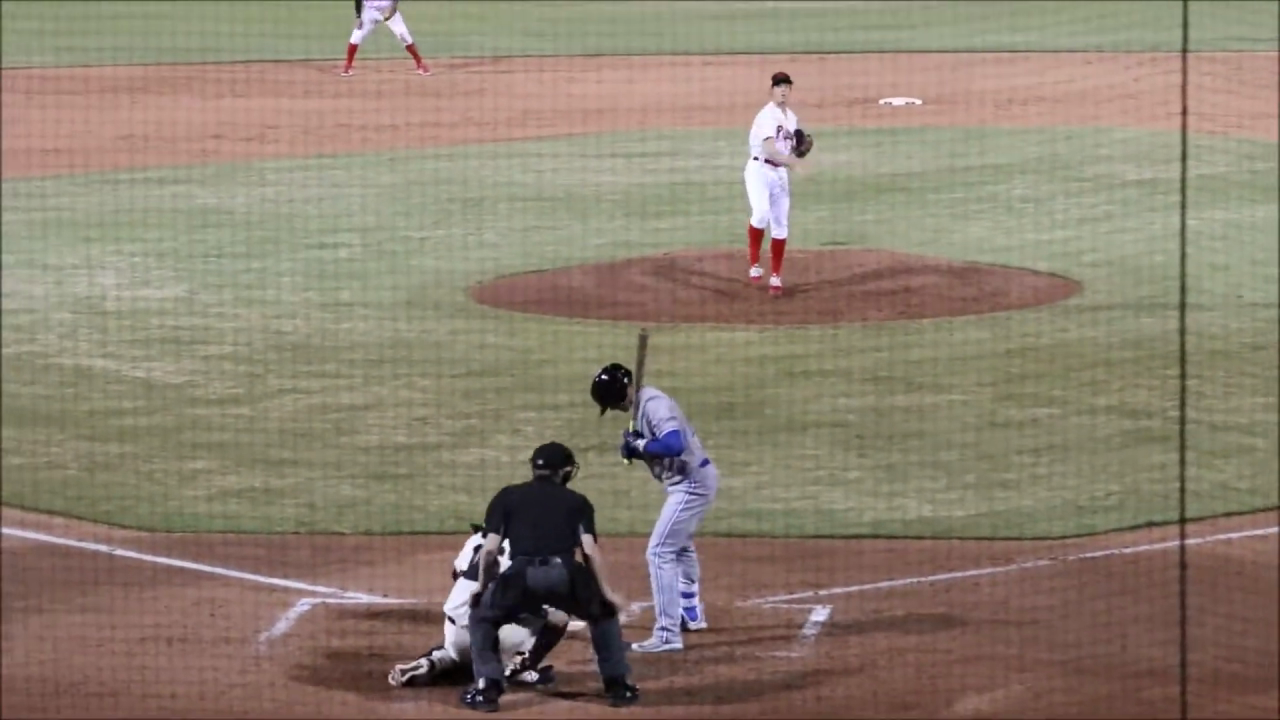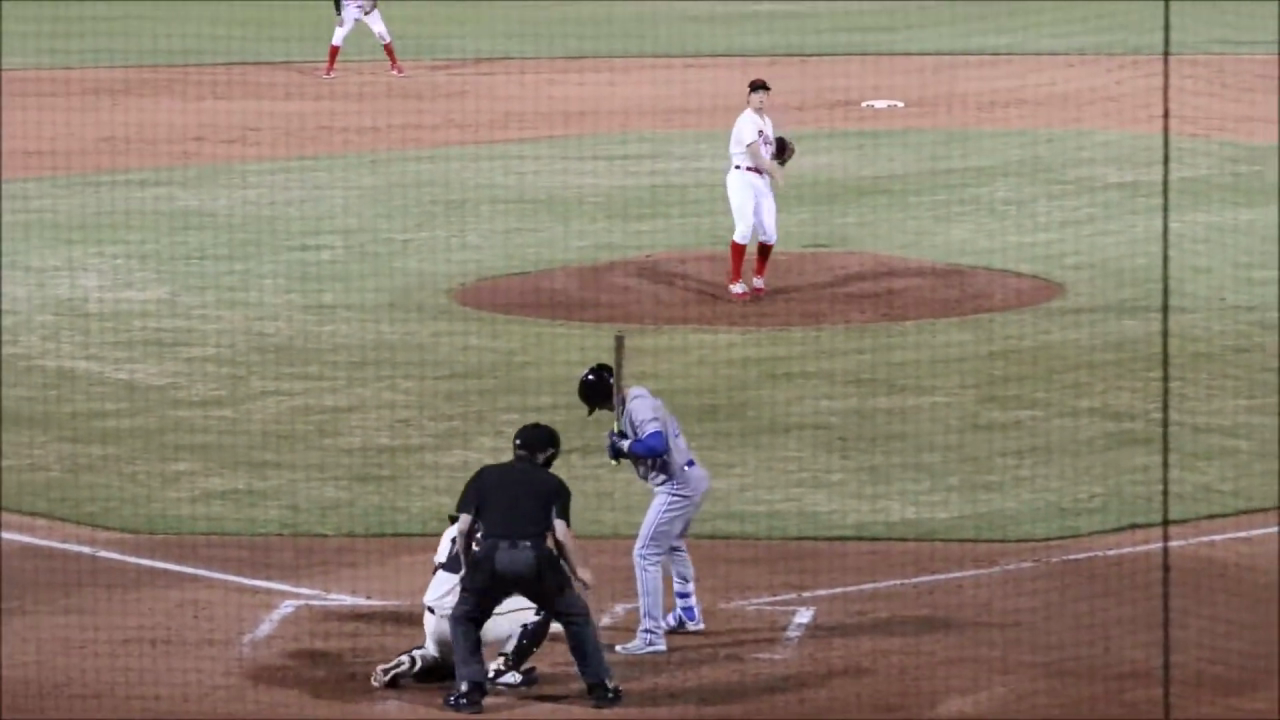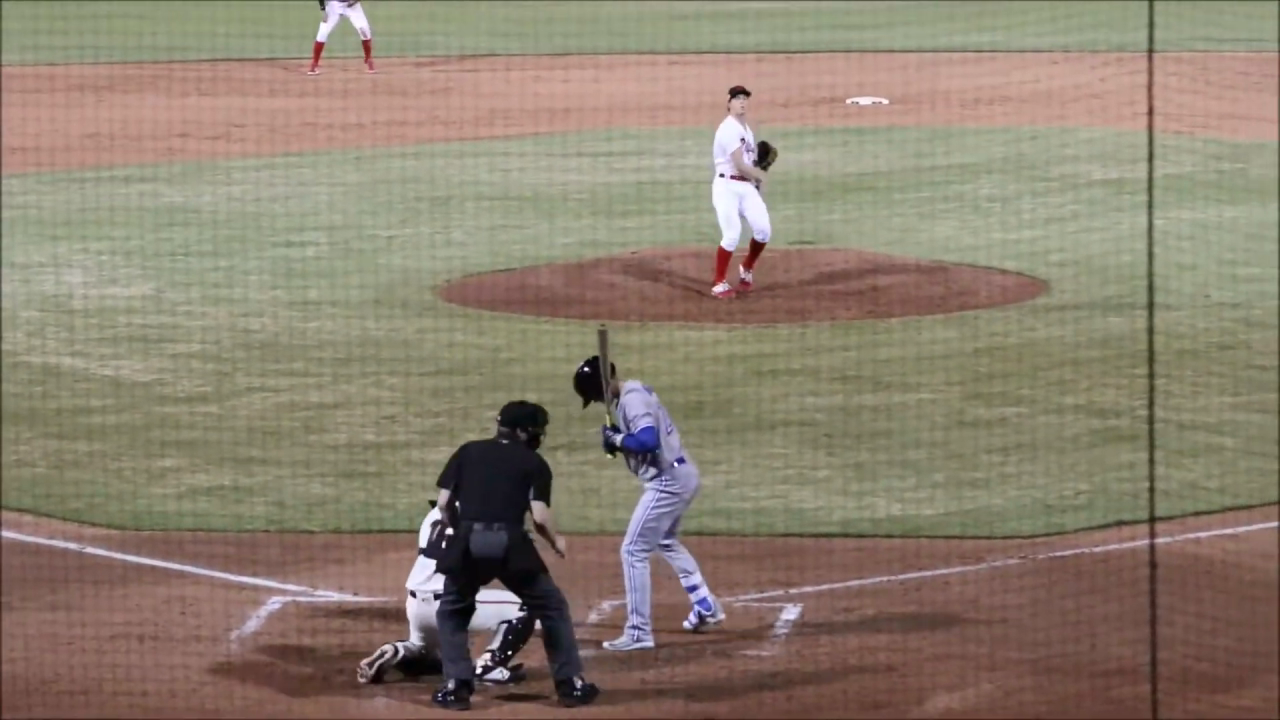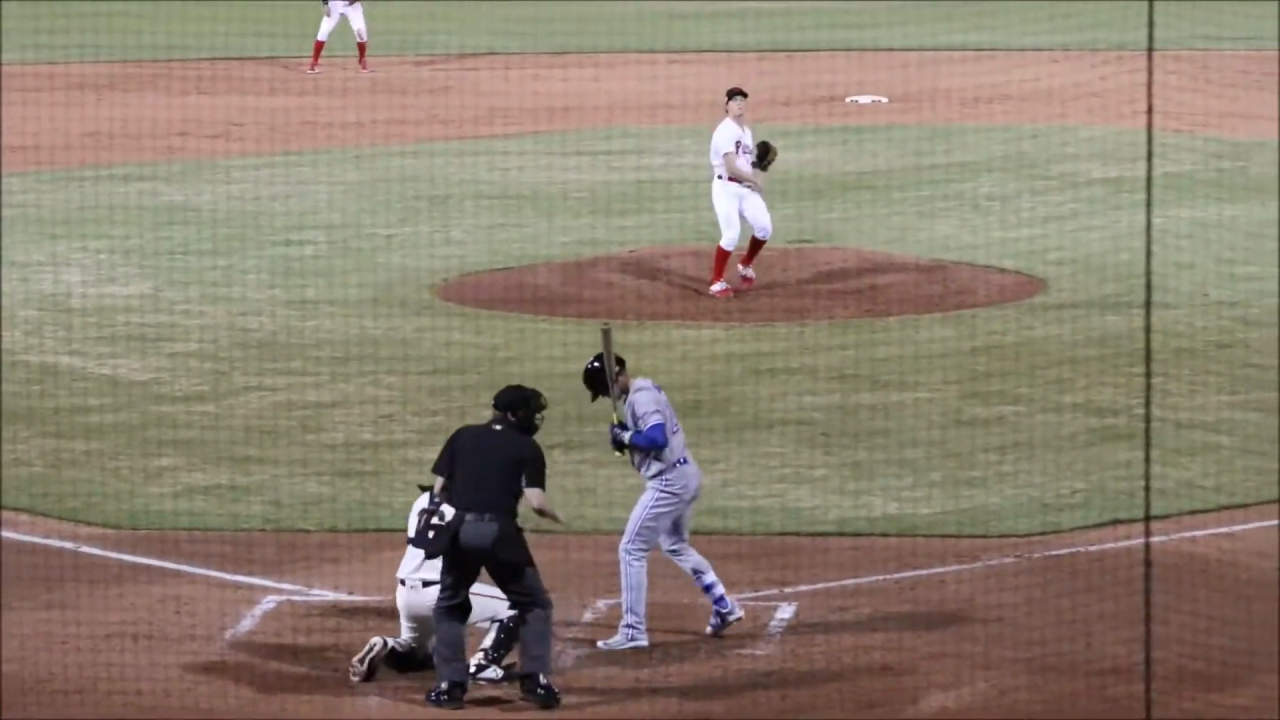
dt=0.1s
person 1, frame 1
left shoulder: (508, 495)
right shoulder: (577, 502)
left elbow: (490, 546)
right elbow: (589, 549)
left wrist: (483, 583)
right wrist: (607, 592)
left hip: (522, 577)
right hip: (565, 575)
left knee: (482, 618)
right knee: (604, 612)
left ankle: (487, 688)
right ankle: (619, 686)
person 1, frame 2
left shoulder: (485, 475)
right shoulder: (553, 484)
left elbow: (463, 526)
right elbow: (561, 535)
left wrist: (467, 564)
right wrist: (577, 571)
left hip: (492, 559)
right hip: (534, 560)
left knee: (463, 619)
right knee: (577, 615)
left ankle: (469, 690)
right ankle: (600, 686)
person 1, frame 3
left shoulder: (469, 451)
right shoulder: (534, 462)
left elbow: (444, 503)
right elbow: (540, 516)
right wrist: (556, 542)
left hip: (469, 542)
right hip: (512, 543)
left knee: (452, 612)
right knee: (552, 607)
left ankle: (456, 687)
right ankle: (571, 683)
person 1, frame 4
left shoulder: (462, 436)
right shoulder: (527, 448)
left elbow: (439, 487)
right elbow: (535, 502)
right wrist: (553, 515)
left hip: (461, 531)
right hip: (501, 534)
left knee: (449, 608)
right knee: (535, 605)
left ankle: (449, 686)
right ankle: (536, 680)
person 2, frame 1
left shoulder: (654, 404)
right shoulder: (649, 401)
left elbow: (673, 445)
right elbow: (660, 445)
left wrist: (639, 444)
right wrist: (634, 446)
left hip: (692, 483)
right hip: (700, 478)
left knee: (660, 553)
right knee: (681, 547)
left ankle: (667, 633)
right ankle: (691, 613)
person 2, frame 2
left shoulder: (638, 404)
right shoulder: (637, 399)
left elbow: (656, 446)
left wrist: (624, 444)
right wrist: (621, 446)
left hip: (677, 484)
right hip: (690, 479)
left knee: (646, 554)
right knee: (673, 546)
left ankle: (652, 636)
right ankle: (688, 614)
person 2, frame 3
left shoulder: (631, 399)
right shoulder: (638, 391)
left elbow: (647, 441)
left wrist: (617, 439)
right wrist: (616, 439)
left hip: (668, 481)
right hip: (683, 474)
left knee: (634, 551)
right knee: (667, 543)
left ankle: (638, 633)
right ankle: (706, 607)
person 2, frame 4
left shoulder: (640, 397)
right shoulder: (645, 390)
left elbow: (657, 439)
left wrist: (624, 436)
right wrist: (624, 436)
left hip: (669, 480)
right hip: (685, 474)
left knee: (632, 549)
right knee: (676, 546)
left ankle: (633, 631)
right ankle: (724, 607)
person 3, frame 1
left shoulder: (791, 117)
right shoulder: (766, 116)
right elbow: (771, 151)
right wrist: (796, 164)
left hip: (779, 174)
right hip: (759, 170)
left knee: (780, 226)
right knee: (761, 212)
left ankle: (776, 276)
right ankle: (754, 265)
person 3, frame 2
left shoulder: (767, 123)
right shoulder: (746, 122)
right elbow: (756, 158)
right wrist: (776, 172)
left hip: (762, 181)
right hip: (741, 179)
left knee: (769, 233)
right knee: (744, 228)
left ankle: (758, 278)
right ankle: (735, 281)
person 3, frame 3
left shoulder: (747, 130)
right shoulder: (727, 129)
right elbow: (740, 167)
left wrist: (760, 167)
right wrist: (758, 175)
left hip: (746, 188)
right hip: (726, 187)
left knee: (764, 230)
right knee: (732, 236)
left ankle: (747, 269)
right ankle: (719, 283)
person 3, frame 4
left shoulder: (746, 131)
right shoulder: (724, 131)
right elbow: (731, 168)
left wrist: (758, 169)
right wrist: (755, 179)
left hip: (745, 188)
right hip: (725, 189)
left knee: (764, 228)
right knee: (731, 236)
left ankle: (746, 265)
right ankle: (716, 282)
person 4, frame 1
left shoulder: (477, 538)
left hip: (455, 627)
left knee: (461, 656)
right knee: (556, 618)
left ankle: (427, 665)
right ankle: (520, 669)
person 4, frame 2
left shoulder: (455, 528)
left hip: (434, 618)
left knee: (440, 654)
right knee: (540, 613)
left ankle: (409, 663)
right ankle: (504, 669)
person 4, frame 3
left shoulder: (435, 514)
left hip: (416, 604)
left knee: (425, 654)
right knee: (522, 609)
left ankle: (397, 655)
right ankle: (491, 665)
person 4, frame 4
left shoulder: (423, 500)
left hip: (406, 593)
right hip: (439, 592)
left knee: (416, 652)
right knee: (511, 608)
left ankle: (385, 649)
right ankle: (484, 663)
